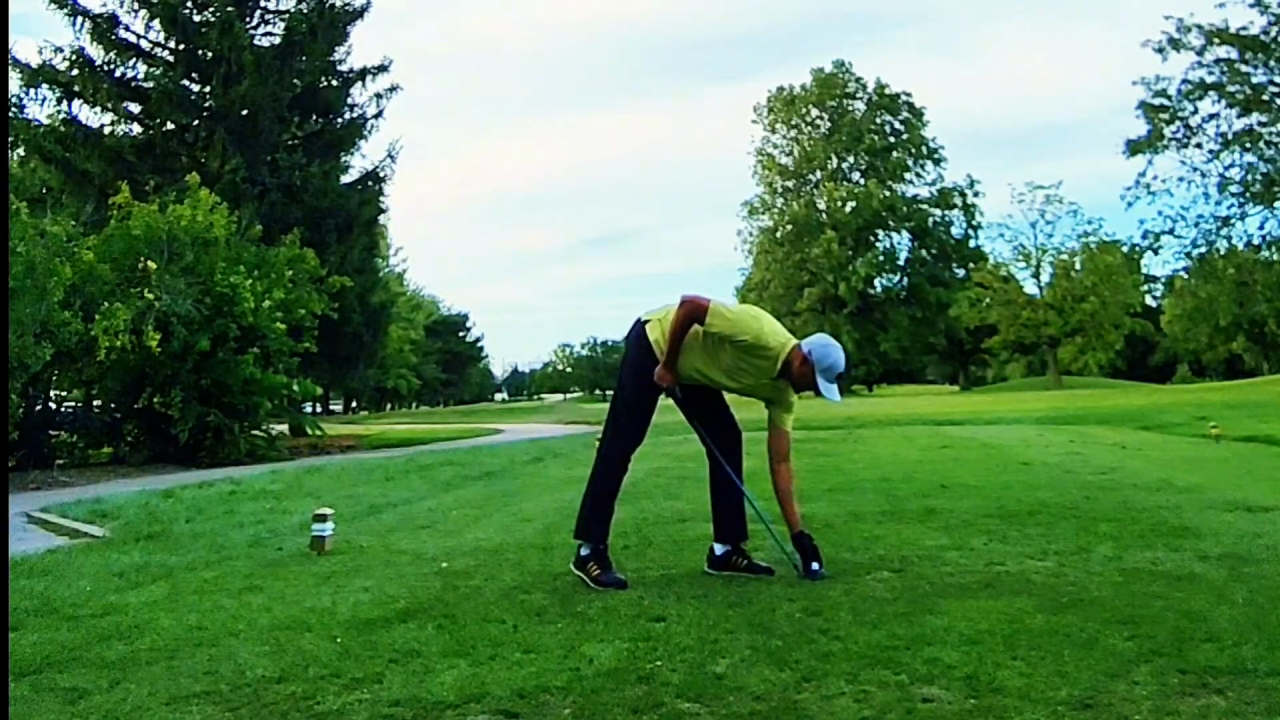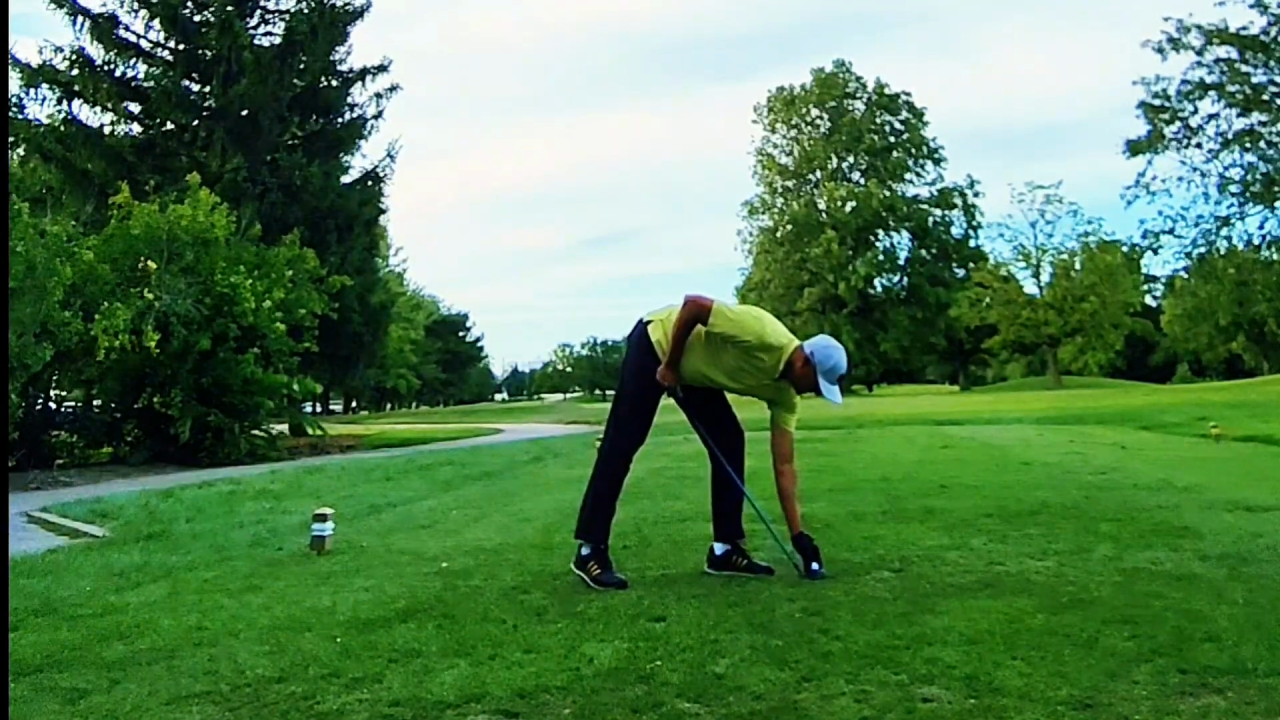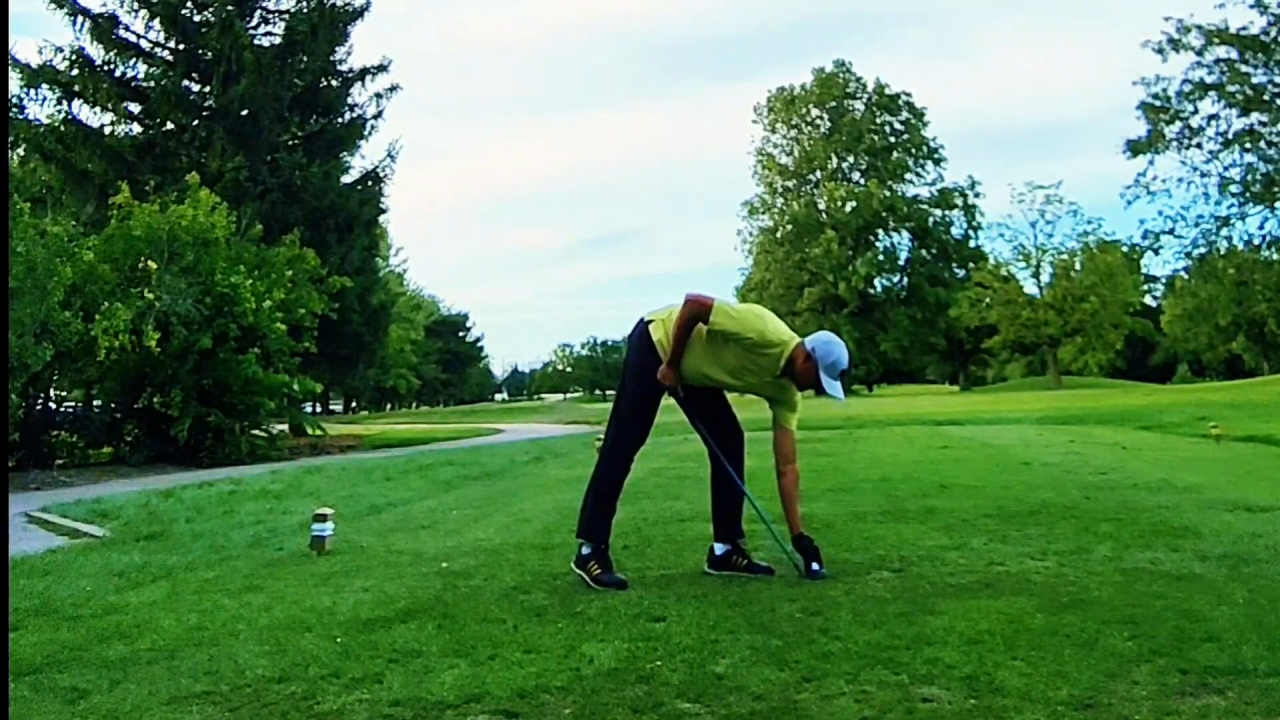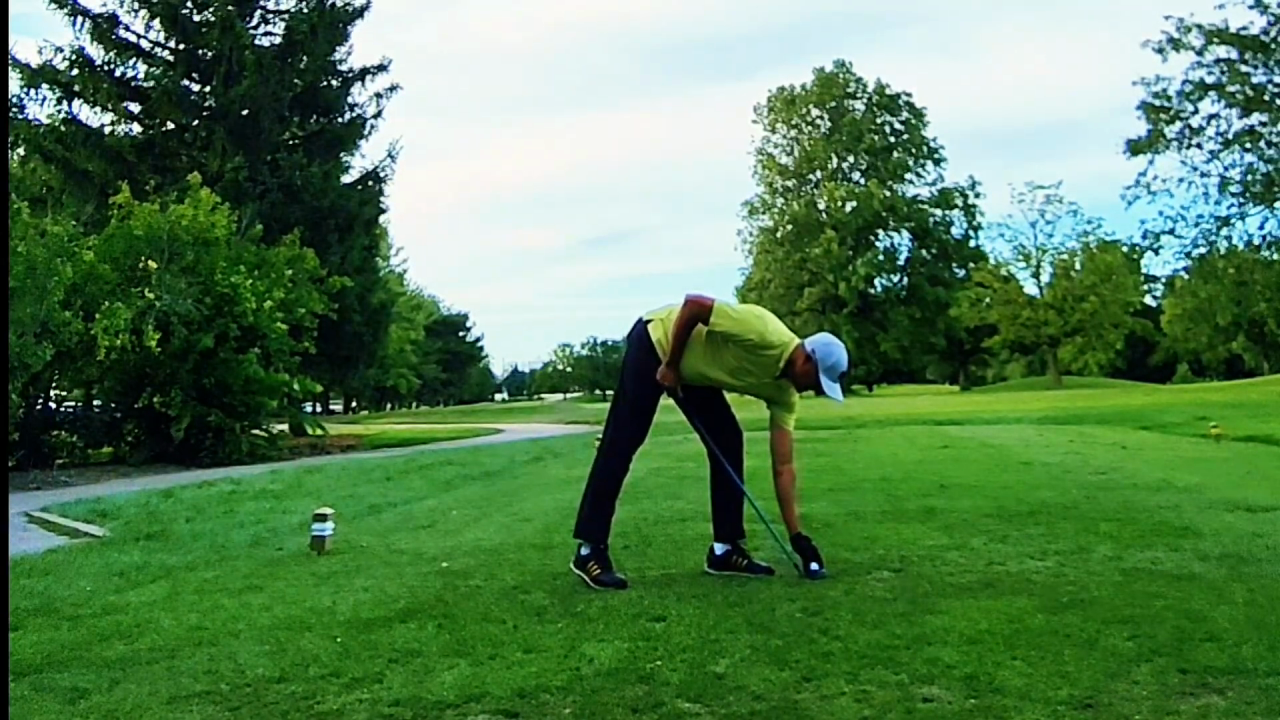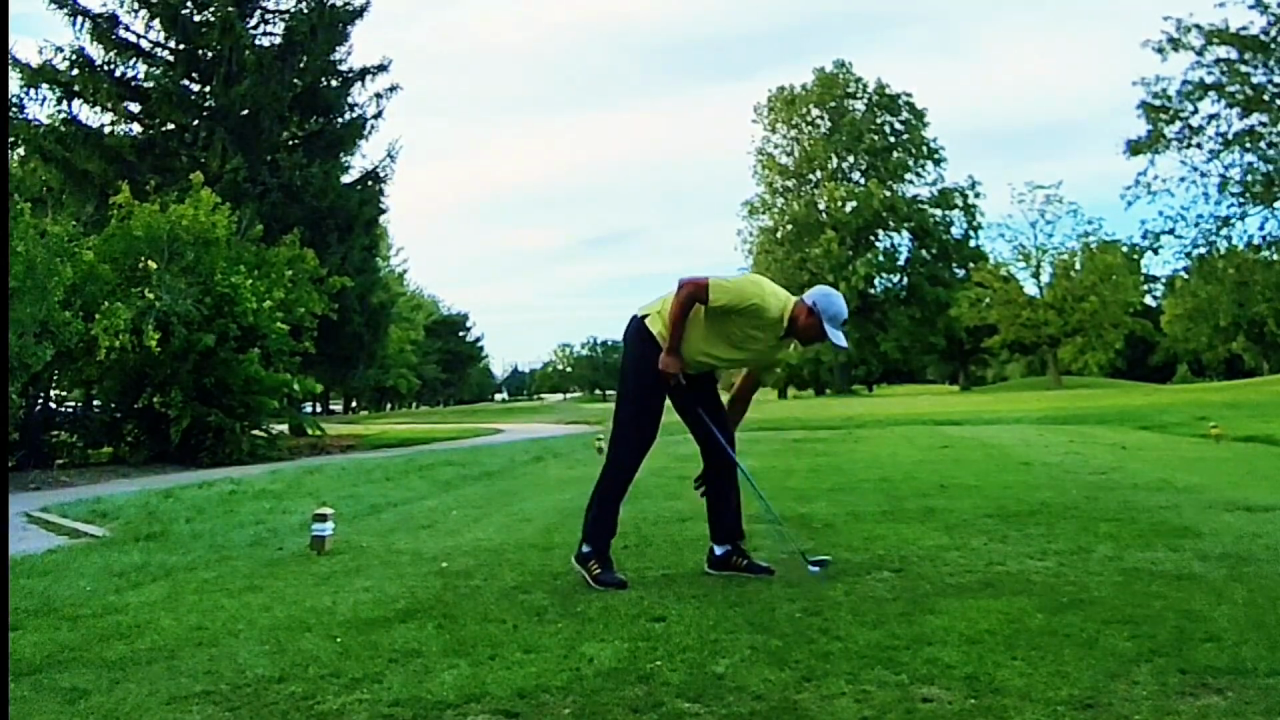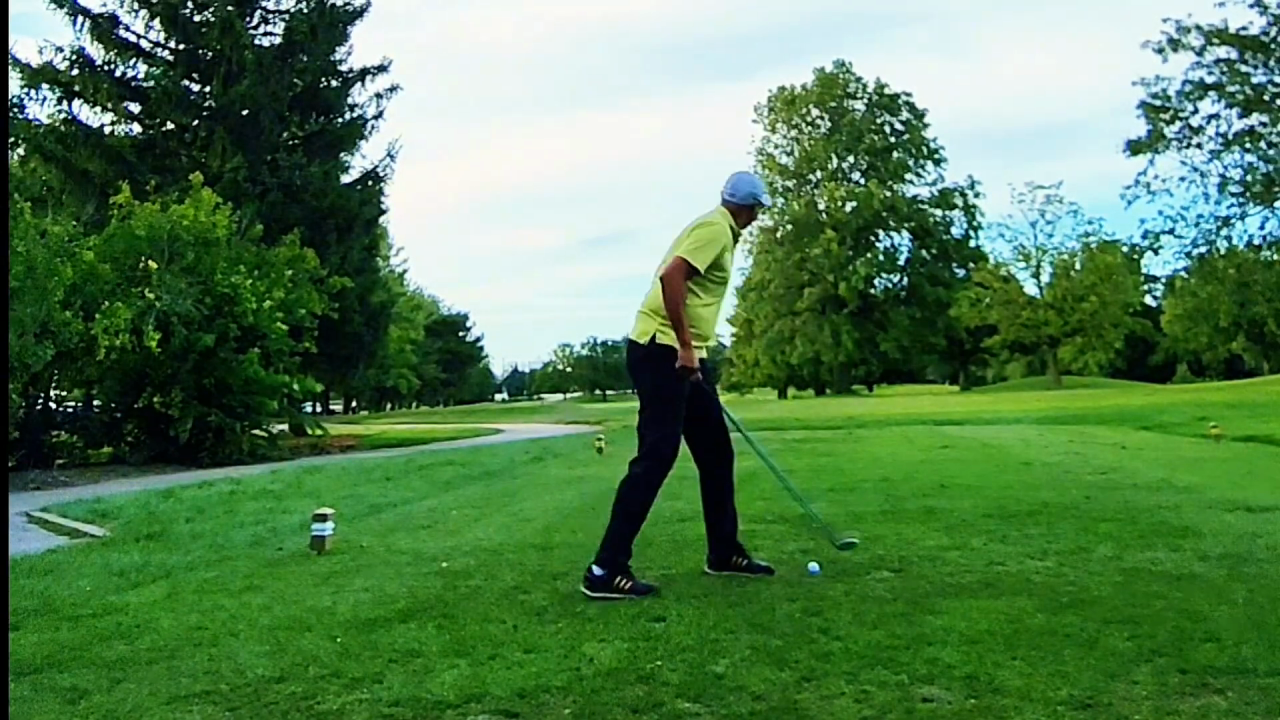
dt=0.4s
person 1, frame 1
left shoulder: (781, 390)
right shoulder: (760, 333)
left elbow: (780, 463)
right elbow: (688, 304)
left wrist: (798, 532)
right wrist: (667, 366)
left hip: (692, 370)
right hip: (654, 342)
left knee: (727, 443)
right knee: (620, 445)
left ankle: (726, 549)
right ankle: (590, 552)
person 1, frame 2
left shoulder: (783, 391)
right shoulder: (762, 333)
left elbow: (784, 465)
right elbow: (692, 304)
left wrist: (798, 533)
right wrist: (670, 365)
left hip: (695, 371)
right hip: (656, 342)
left knee: (730, 443)
right knee: (622, 445)
left ankle: (725, 548)
right ankle: (591, 551)
person 1, frame 3
left shoulder: (784, 388)
right shoulder: (762, 330)
left elbow: (786, 465)
right elbow: (692, 303)
left wrist: (798, 534)
right wrist: (671, 365)
right hip: (657, 341)
left knee: (729, 443)
right knee: (623, 445)
left ankle: (725, 548)
right ankle: (591, 550)
person 1, frame 4
left shoulder: (783, 389)
right shoulder: (762, 332)
left elbow: (783, 465)
right elbow: (692, 304)
left wrist: (796, 534)
right wrist: (670, 365)
left hip: (694, 370)
right hip: (656, 341)
left knee: (728, 442)
right knee: (621, 445)
left ankle: (725, 548)
right ankle: (590, 550)
person 1, frame 5
left shoulder: (782, 346)
right shoulder: (760, 297)
left elbow: (744, 393)
right elbow: (687, 287)
left wrist: (716, 461)
right wrist: (671, 353)
left hip: (693, 362)
right hip: (653, 336)
left knee: (720, 443)
right knee: (631, 443)
left ankle: (725, 548)
right ankle: (592, 549)
person 1, frame 6
left shoulder: (725, 235)
right shoulder: (715, 228)
right elbow: (670, 276)
right wrist: (685, 348)
left hip: (683, 353)
right hip: (661, 347)
left knee: (717, 449)
right knee: (658, 454)
left ankle: (724, 550)
right ankle: (607, 568)
